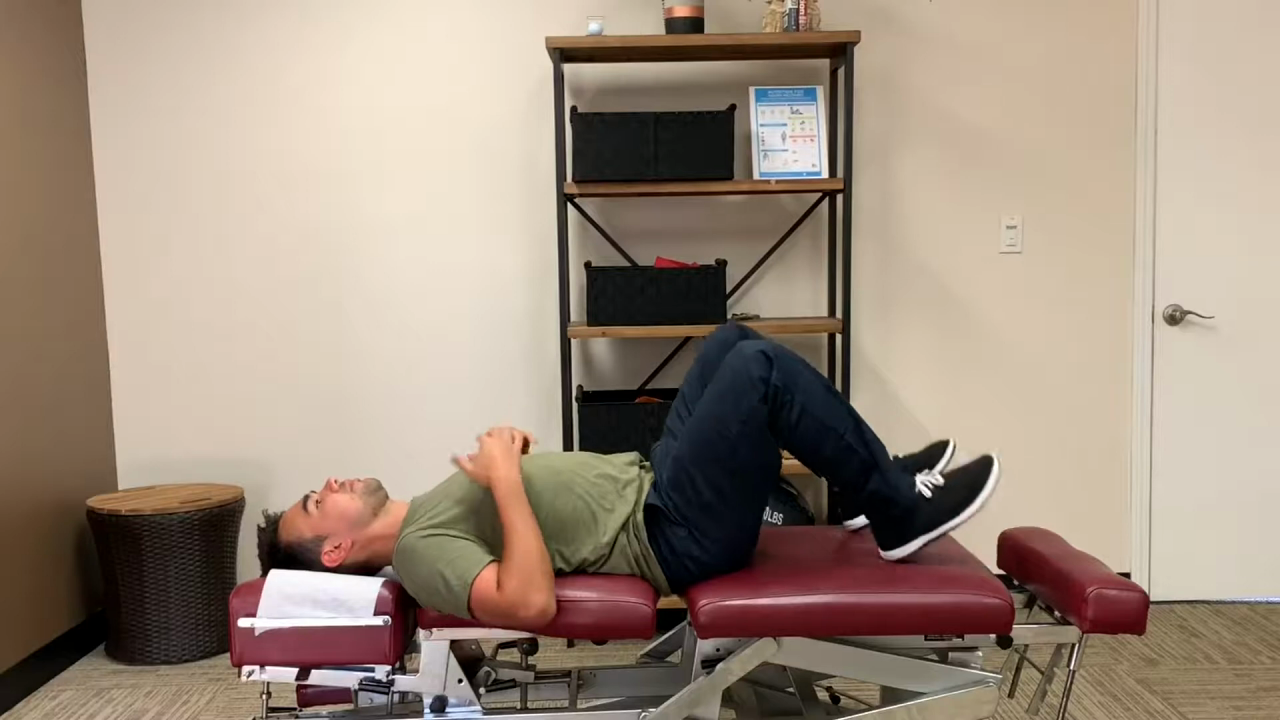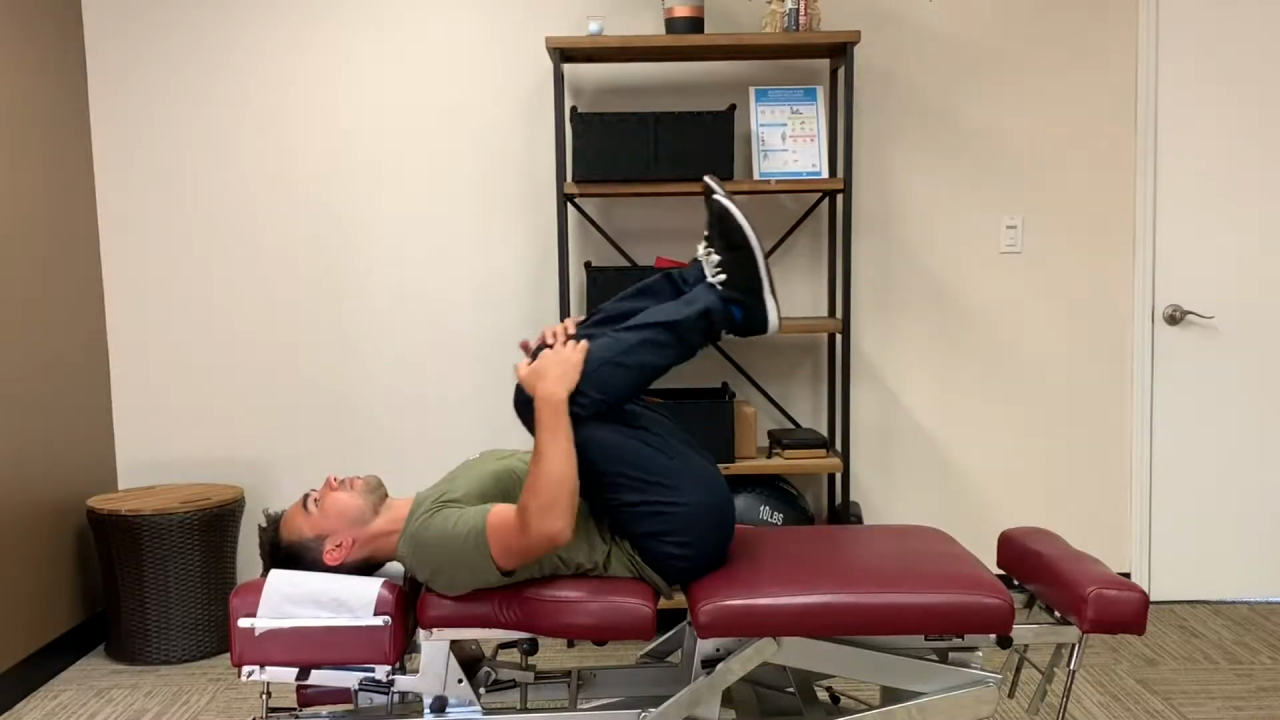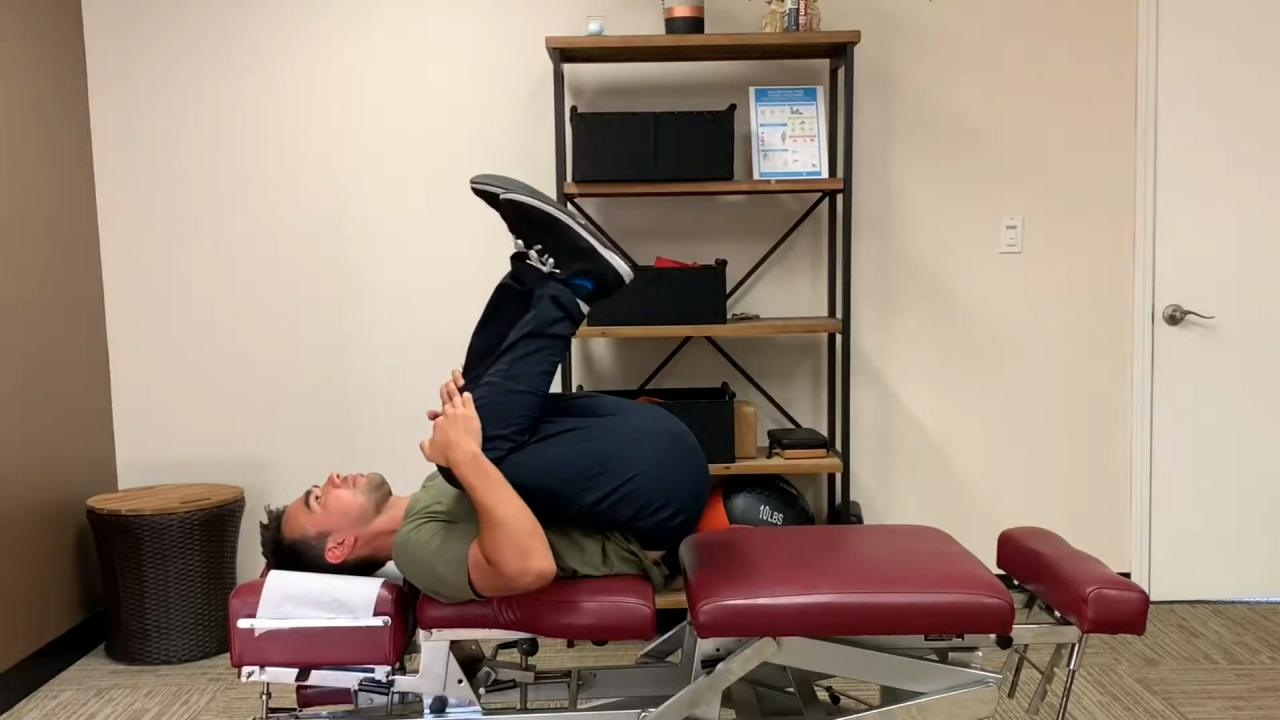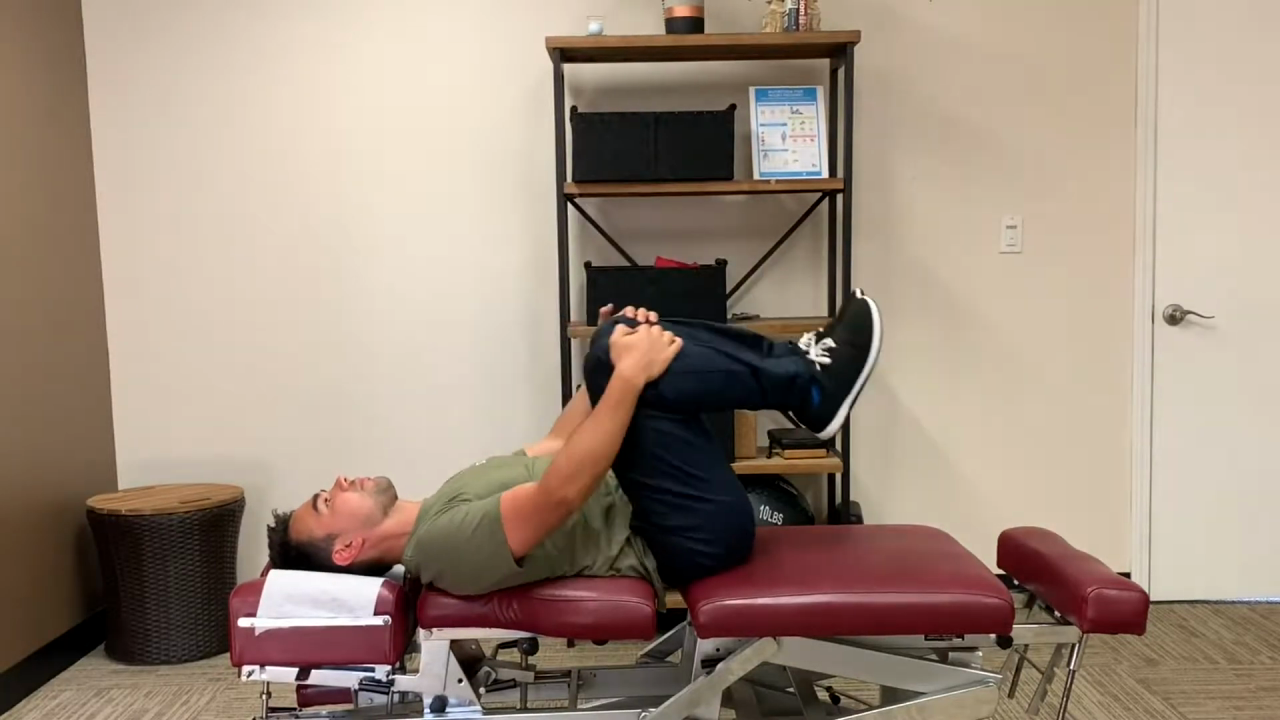
dt=1s
person 1, frame 1
left shoulder: (427, 518)
right shoulder: (420, 555)
right elbow: (531, 602)
left wrist: (510, 461)
right wrist: (506, 483)
left hip: (649, 488)
right hip: (675, 538)
left knee: (731, 344)
right knee: (756, 367)
left ankle: (871, 488)
right ankle: (900, 510)
person 1, frame 2
left shoulder: (438, 509)
right shoulder: (431, 541)
left elbow: (550, 463)
right elbow: (549, 528)
left wrist: (555, 371)
right wrist: (550, 396)
left hip: (679, 497)
right hip: (682, 532)
left knee: (559, 367)
right knee: (545, 396)
left ankle: (711, 288)
right ankle: (723, 300)
person 1, frame 3
left shoulder: (431, 507)
right shoulder: (422, 549)
right elbow: (530, 566)
right wrist: (465, 453)
left knee: (486, 403)
left ankle: (550, 273)
right ankle: (568, 286)
person 1, frame 4
left shoulder: (448, 507)
right shoulder: (444, 544)
left elbow: (554, 445)
right elbow: (562, 493)
left wrist: (615, 356)
right wrist: (630, 374)
right hip: (693, 537)
left knee: (622, 344)
right knee: (622, 359)
left ankle: (798, 367)
right ankle: (810, 387)
